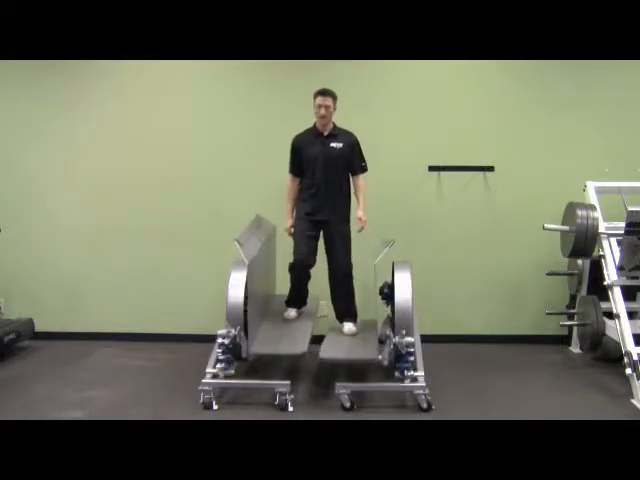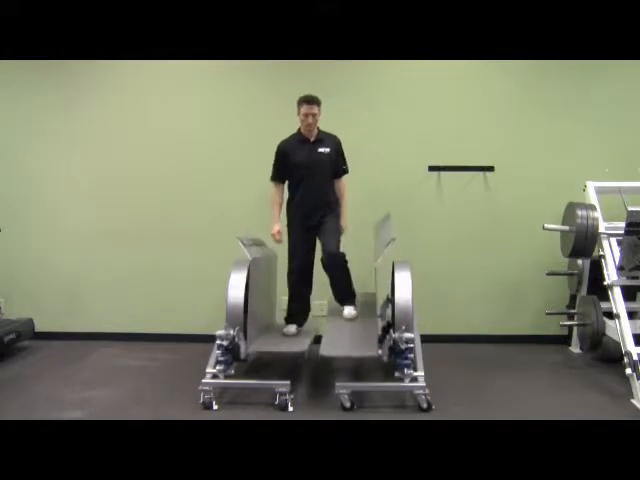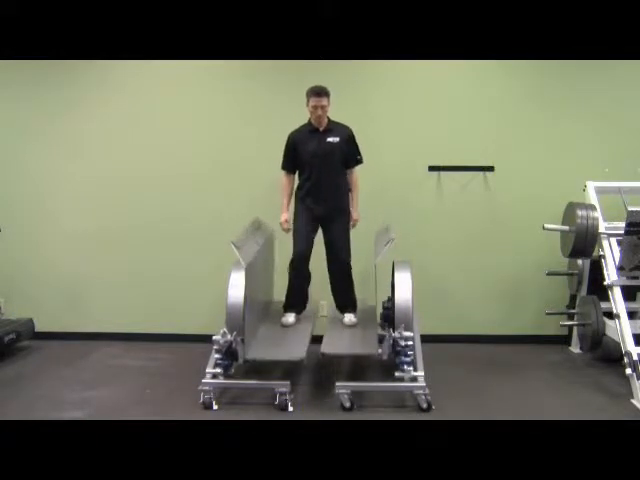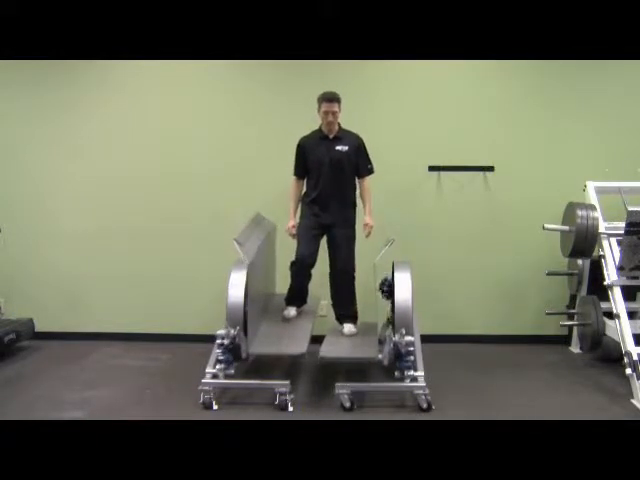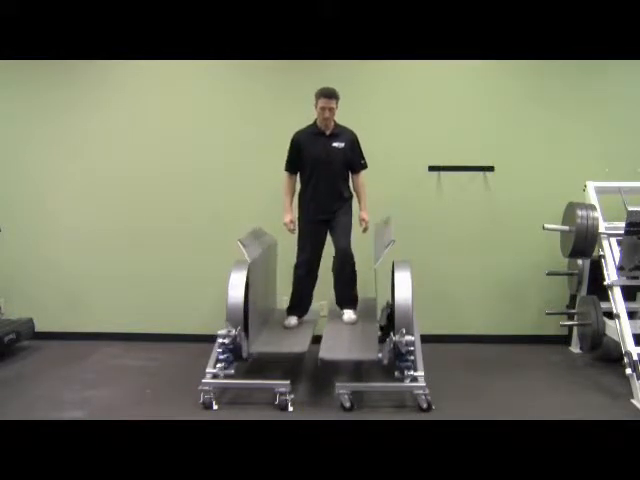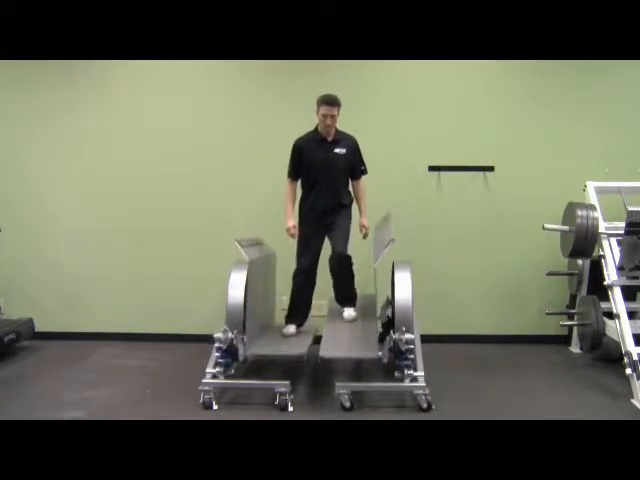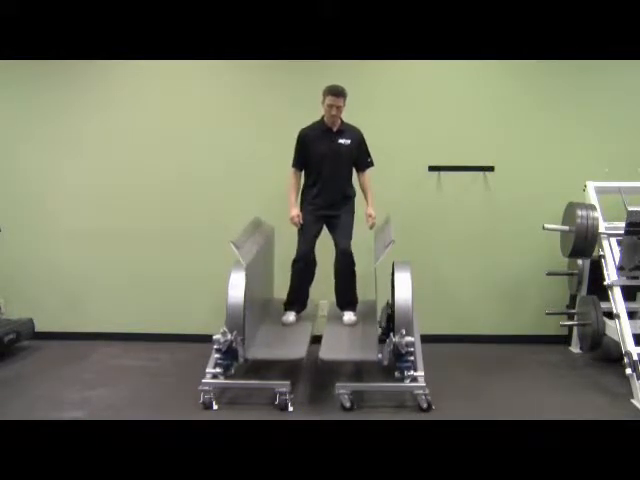
dt=0.4s
person 1, frame 1
left shoulder: (348, 140)
right shoulder: (300, 141)
left elbow: (357, 176)
right elbow: (294, 179)
left wrist: (361, 208)
right wrist: (289, 214)
left hip: (337, 213)
right hip: (307, 212)
left knee: (341, 265)
right knee: (301, 261)
left ankle: (347, 317)
right ankle: (295, 303)
person 1, frame 2
left shoulder: (332, 143)
right shoulder: (286, 147)
left elbow: (339, 180)
right elbow: (278, 186)
left wrist: (343, 214)
right wrist: (276, 221)
left hip: (328, 213)
right hip: (299, 217)
left knee: (332, 255)
right knee: (299, 268)
left ankle: (348, 301)
right ankle: (295, 318)
person 1, frame 3
left shoulder: (344, 133)
right shoulder: (296, 137)
left elbow: (351, 172)
right elbow: (288, 175)
left wrist: (354, 206)
right wrist: (285, 210)
left hip: (337, 208)
right hip: (306, 207)
left knee: (340, 259)
right knee: (299, 256)
left ankle: (348, 308)
right ankle: (293, 308)
person 1, frame 4
left shoulder: (354, 142)
right shoulder: (306, 143)
left elbow: (363, 179)
right elbow: (298, 180)
left wrist: (368, 213)
right wrist: (292, 215)
left hip: (343, 215)
right hip: (312, 212)
left knee: (343, 268)
right knee: (302, 260)
left ankle: (347, 318)
right ankle: (294, 302)
person 1, frame 5
left shoulder: (348, 137)
right shoulder: (300, 138)
left elbow: (357, 175)
right elbow: (291, 176)
left wrist: (363, 209)
right wrist: (288, 210)
left hip: (340, 208)
right hip: (310, 210)
left knee: (344, 252)
right knee: (306, 261)
left ankle: (348, 305)
right ankle: (296, 311)
person 1, frame 6
left shoulder: (349, 143)
right shoulder: (302, 144)
left elbow: (357, 180)
right elbow: (292, 182)
left wrist: (363, 214)
right wrist: (290, 216)
left hip: (340, 212)
right hip: (311, 215)
left knee: (340, 255)
right knee: (305, 266)
left ankle: (348, 303)
right ankle: (295, 319)
person 1, frame 7
left shoulder: (354, 135)
right shoulder: (307, 134)
left elbow: (363, 172)
right elbow: (296, 172)
left wrist: (370, 205)
right wrist: (293, 205)
left hip: (342, 206)
right hip: (312, 205)
left knee: (344, 253)
right knee: (304, 255)
left ankle: (348, 307)
right ankle: (293, 307)
